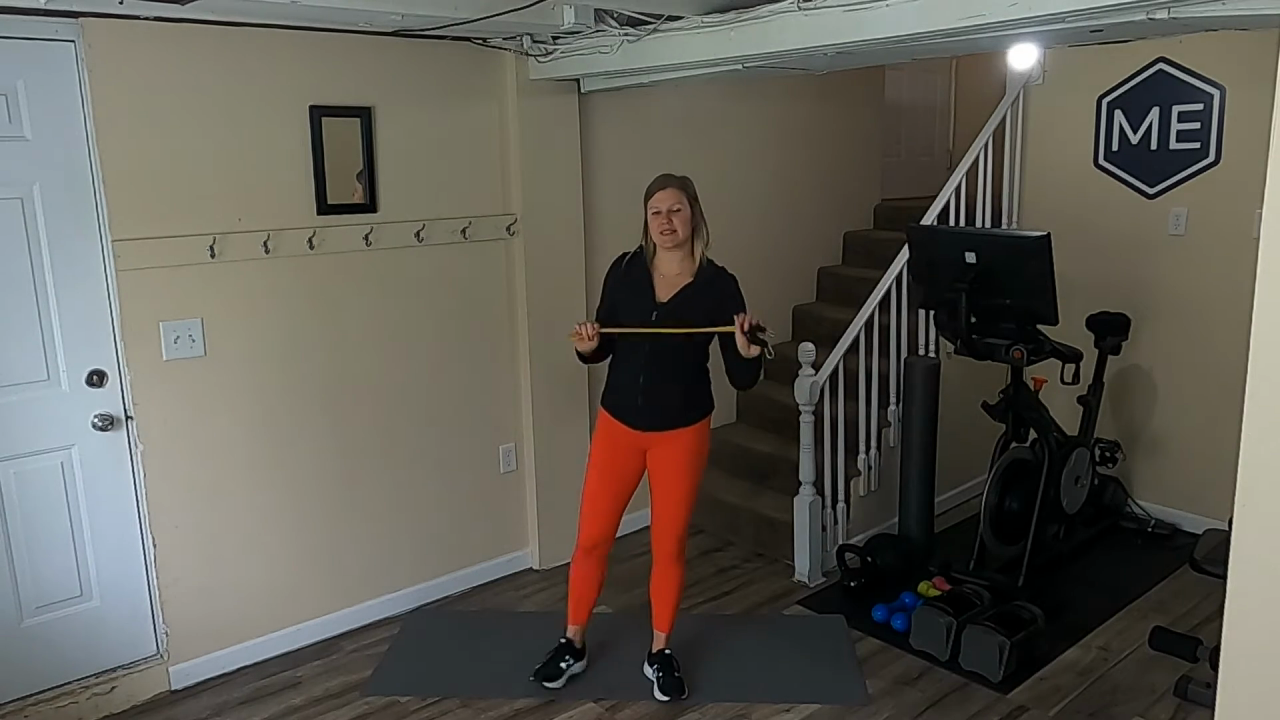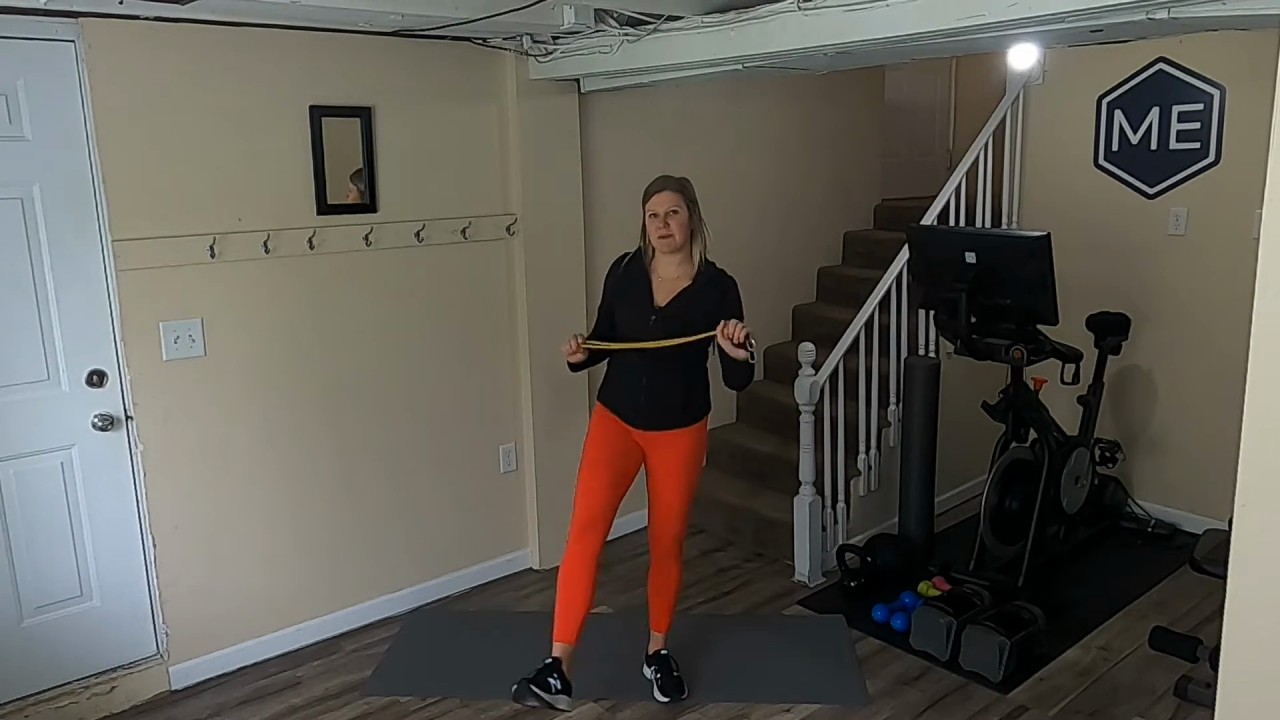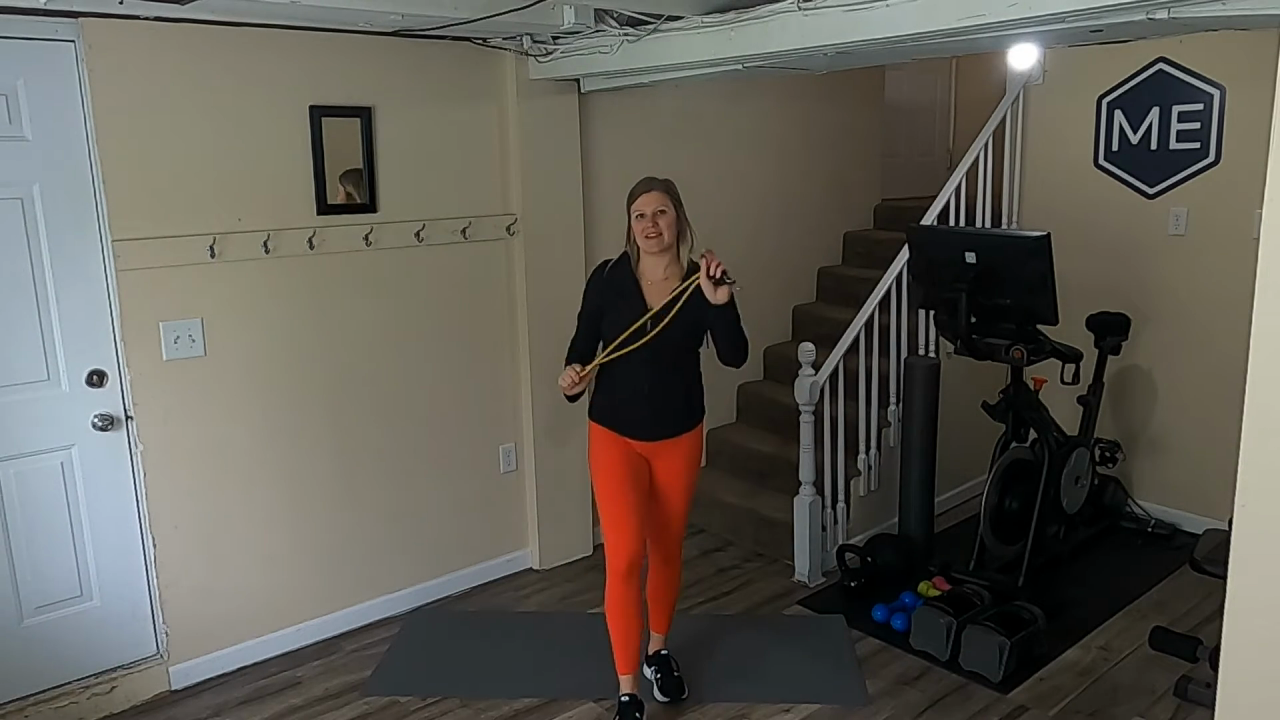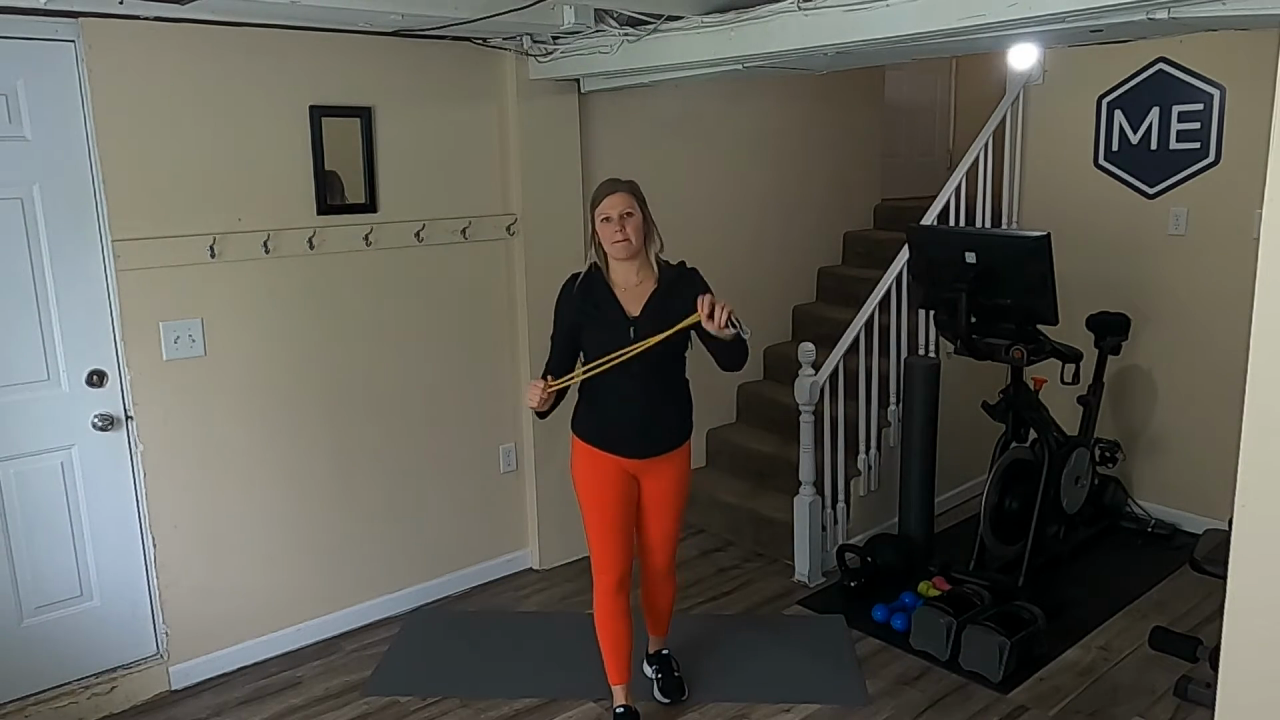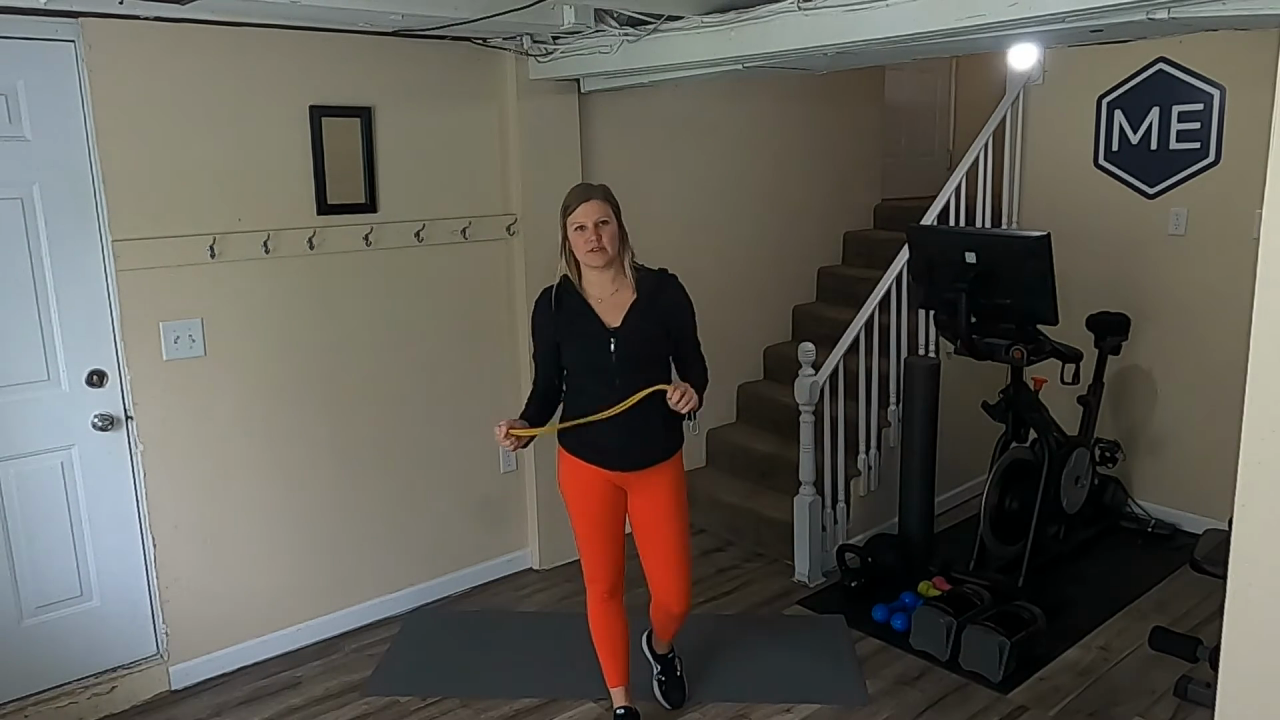
dt=0.4s
person 1, frame 1
left shoulder: (718, 285)
right shoulder: (624, 270)
left elbow: (741, 379)
right elbow: (606, 345)
left wrist: (747, 352)
right wrist: (586, 347)
left hip: (682, 431)
right hip: (617, 423)
left knee: (669, 545)
right knee: (591, 537)
left ankle: (659, 652)
right ankle: (571, 643)
person 1, frame 2
left shoulder: (717, 288)
right shoulder: (623, 271)
left elbow: (738, 383)
left wrist: (739, 354)
right wrist: (579, 355)
left hip: (680, 430)
right hip: (615, 419)
left knee: (666, 544)
right knee: (586, 526)
left ankle: (657, 651)
right ankle: (557, 666)
person 1, frame 3
left shoulder: (700, 279)
right shoulder: (607, 278)
left elbow: (735, 356)
right elbow: (583, 345)
left wrist: (722, 301)
right wrist: (573, 375)
left hip: (680, 437)
right hip: (614, 435)
left knee: (667, 551)
right knee: (625, 557)
left ankle: (657, 652)
person 1, frame 4
left shoulder: (683, 284)
right shoulder: (578, 292)
left elbow: (736, 360)
right elbow: (560, 366)
left wrist: (724, 331)
right wrist: (544, 396)
left hip: (668, 452)
right hip: (599, 453)
left knee: (659, 566)
right knee: (611, 576)
left ankle: (658, 651)
person 1, frame 5
left shoulder: (663, 291)
right shoulder: (553, 305)
left elbow: (693, 369)
right elbow: (547, 388)
left wrist: (690, 393)
right wrist: (523, 425)
left hip: (657, 463)
right hip: (586, 465)
left knee: (674, 594)
right knee: (604, 586)
left ankle: (661, 648)
